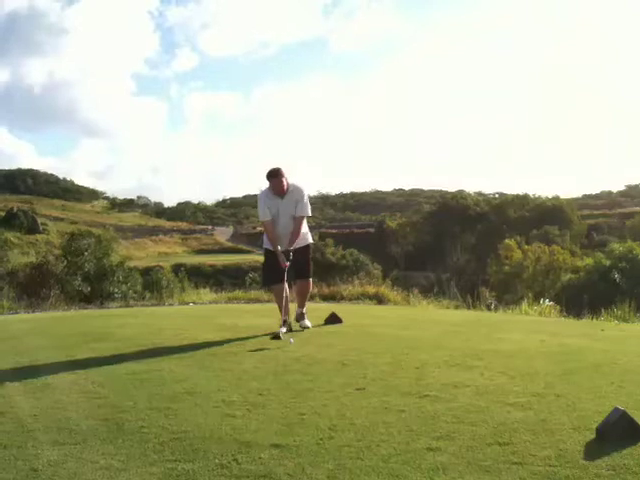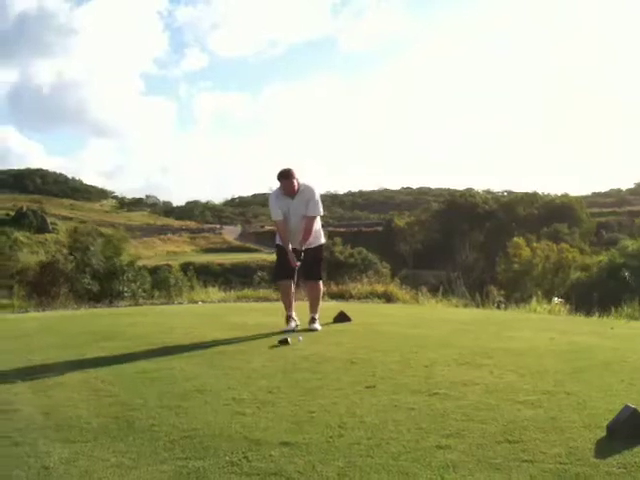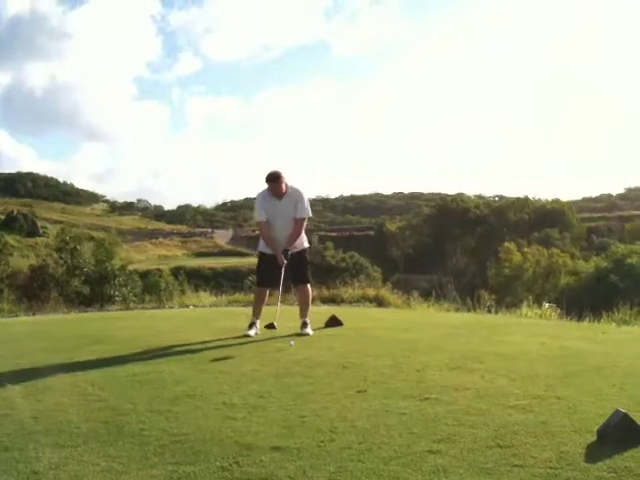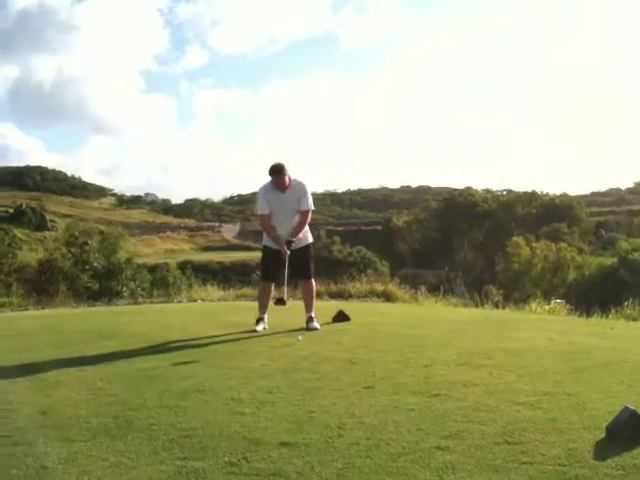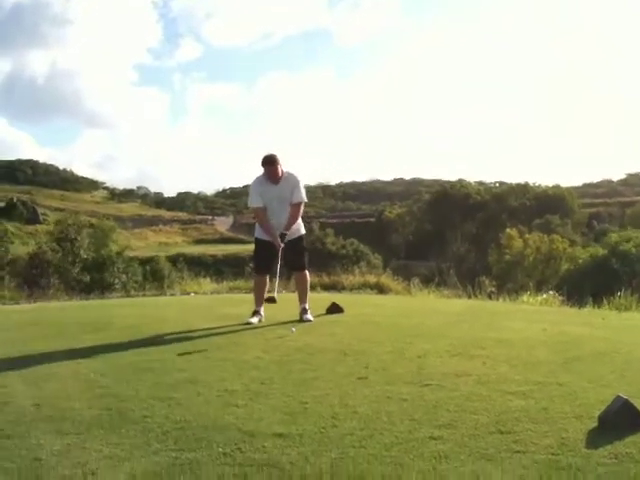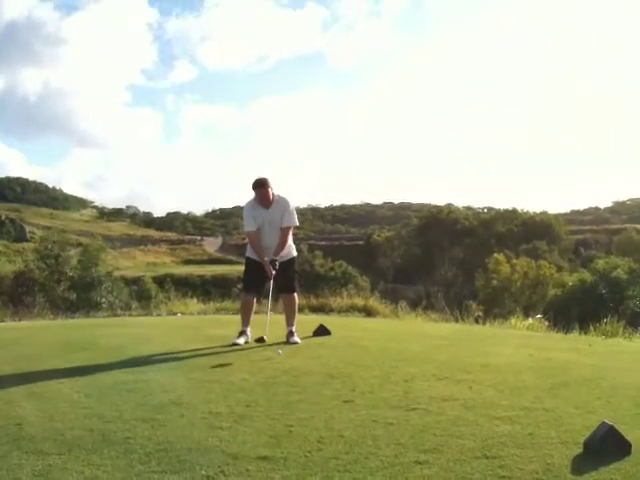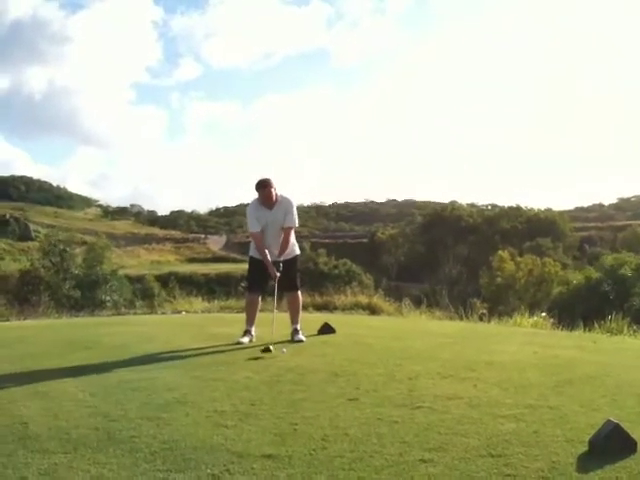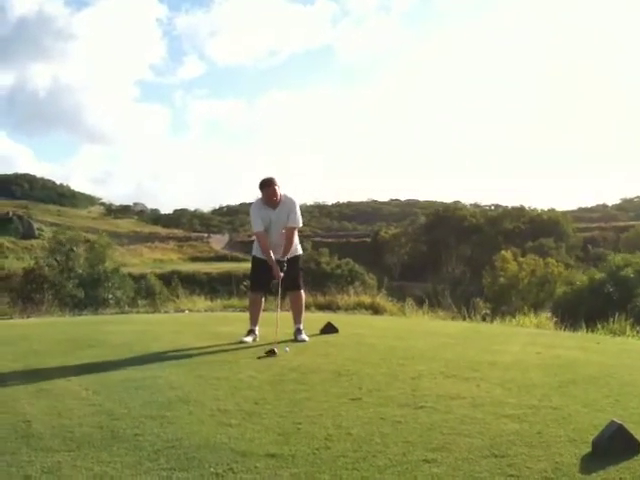
dt=0.4s
person 1, frame 1
left shoulder: (299, 192)
right shoulder: (263, 197)
left elbow: (299, 223)
right elbow: (268, 227)
left wrist: (290, 247)
right wrist: (278, 252)
left hip: (300, 242)
right hip: (274, 245)
left knee: (305, 279)
right knee: (277, 283)
left ankle: (301, 312)
right ankle: (285, 320)
person 1, frame 2
left shoulder: (311, 193)
right shoulder: (275, 197)
left elbow: (310, 223)
right elbow: (280, 227)
left wrist: (301, 247)
right wrist: (289, 252)
left hip: (312, 242)
right hip: (286, 243)
left knee: (314, 279)
right knee: (283, 280)
left ankle: (314, 318)
right ankle: (290, 316)
person 1, frame 3
left shoulder: (298, 195)
right shoulder: (261, 198)
left elbow: (300, 224)
right elbow: (263, 229)
left wrist: (287, 247)
right wrist: (277, 252)
left hip: (296, 246)
right hip: (268, 248)
left knee: (303, 284)
right knee: (261, 285)
left ankle: (305, 322)
right ankle: (254, 323)
person 1, frame 4
left shoulder: (301, 188)
right shoulder: (264, 192)
left elbow: (305, 216)
right elbow: (265, 222)
left wrist: (291, 239)
right wrist: (280, 243)
left hip: (300, 241)
right hip: (272, 243)
left knee: (307, 278)
right knee: (267, 280)
left ankle: (310, 317)
right ankle: (262, 318)
person 1, frame 5
left shoulder: (293, 180)
right shoulder: (257, 184)
left elbow: (297, 209)
right elbow: (259, 214)
left wrist: (284, 231)
right wrist: (273, 236)
left hip: (293, 233)
right hip: (265, 235)
left knee: (300, 270)
right knee: (260, 272)
left ankle: (304, 309)
right ankle: (258, 311)
person 1, frame 6
left shoulder: (285, 204)
right shoulder: (249, 208)
left elbow: (286, 233)
right elbow: (253, 238)
left wrist: (275, 258)
right wrist: (265, 262)
left hip: (284, 255)
right hip: (256, 256)
left knee: (290, 292)
right knee: (248, 292)
left ankle: (291, 331)
right ankle: (244, 331)
person 1, frame 7
left shoulder: (288, 204)
right shoulder: (252, 208)
left elbow: (287, 234)
right elbow: (257, 239)
left wrist: (279, 259)
right wrist: (269, 264)
left hip: (287, 253)
right hip: (260, 255)
left knee: (293, 290)
right knee: (253, 291)
left ankle: (296, 329)
right ankle: (249, 331)
person 1, frame 8
left shoulder: (291, 204)
right shoulder: (256, 208)
left elbow: (291, 234)
right elbow: (261, 239)
left wrist: (283, 258)
right wrist: (273, 265)
left hip: (290, 253)
right hip: (263, 255)
left knee: (296, 290)
right knee: (256, 291)
left ankle: (299, 329)
right ankle: (253, 330)
